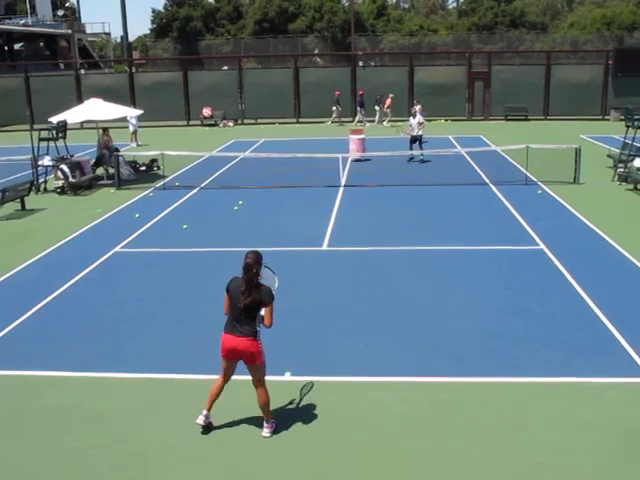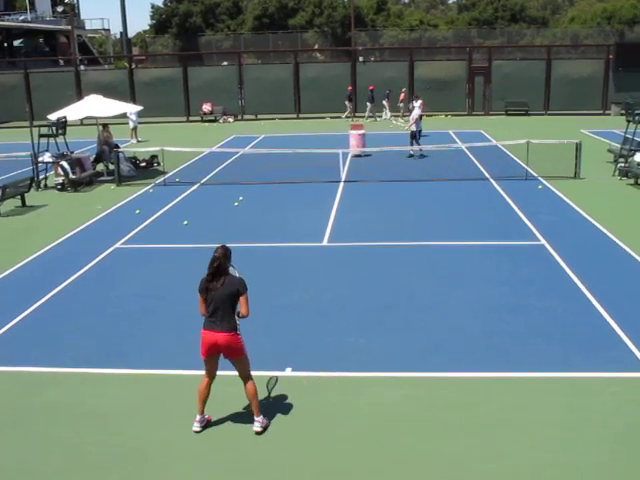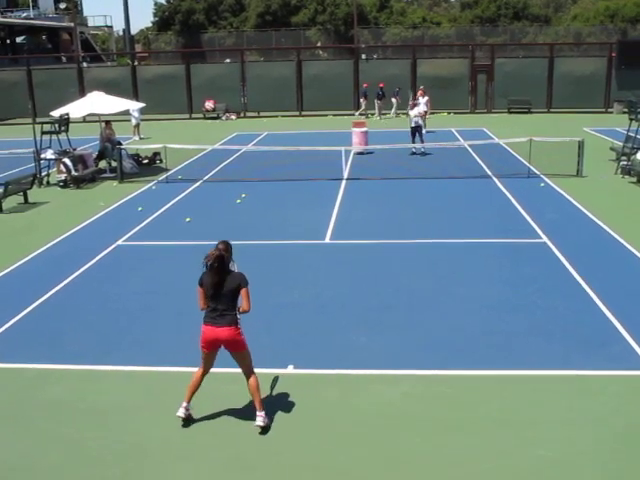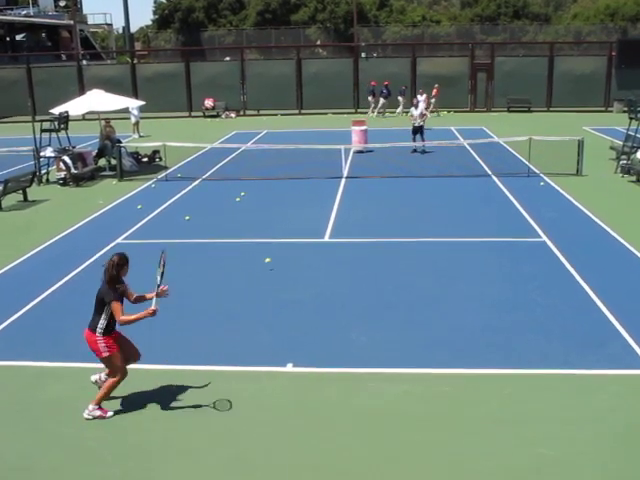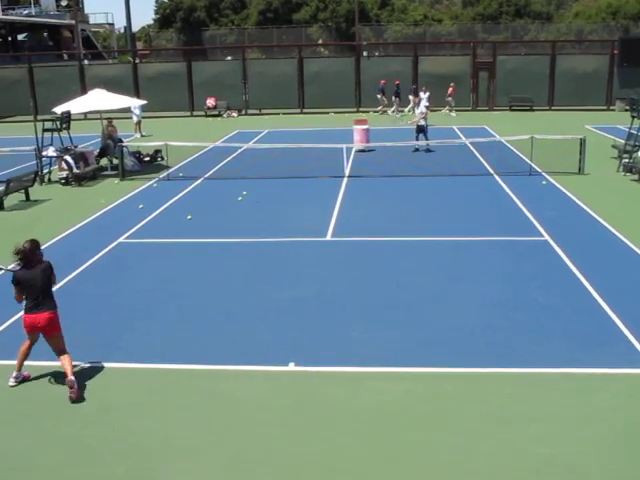
dt=0.7s
person 1, frame 1
left shoulder: (233, 283)
right shoulder: (265, 291)
left elbow: (227, 310)
right elbow: (268, 323)
left hip: (228, 338)
right hip: (249, 342)
left knee: (224, 378)
right knee: (259, 384)
left ankle: (205, 415)
right ankle: (268, 424)
person 1, frame 2
left shoulder: (204, 282)
right shoulder: (238, 282)
left elbow: (203, 311)
right elbow: (245, 313)
left hip: (208, 335)
right hip: (229, 336)
left knee: (208, 376)
right knee: (246, 377)
left ankle: (199, 419)
right ankle: (258, 420)
person 1, frame 3
left shoulder: (205, 277)
right shoulder: (239, 278)
left elbow: (202, 305)
right elbow: (246, 308)
left hip: (209, 329)
right hip: (231, 331)
left knee: (204, 369)
right knee: (249, 372)
left ankle: (184, 407)
right ankle: (260, 415)
person 1, frame 4
left shoulder: (118, 283)
right shoulder: (110, 290)
left elbow: (133, 299)
right elbow: (121, 319)
left wrist: (154, 294)
right wrist: (145, 314)
left hip: (107, 333)
right hip: (98, 336)
left knee: (134, 356)
right knee: (120, 373)
left ankle: (103, 377)
right ankle: (93, 408)
person 1, frame 5
left shoulder: (18, 275)
right shoulder: (46, 265)
left elbow: (18, 299)
left hip: (29, 316)
right hip: (49, 315)
left knee: (30, 341)
right knee: (61, 351)
left ankle: (16, 375)
right ankle: (69, 378)
